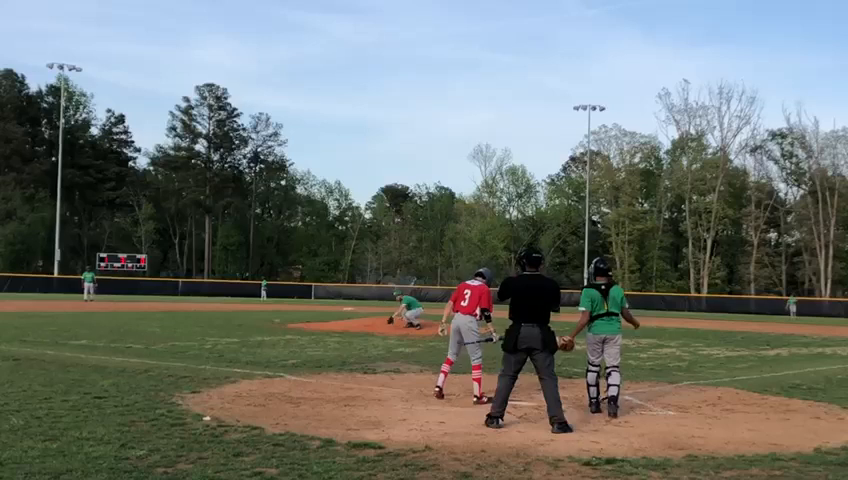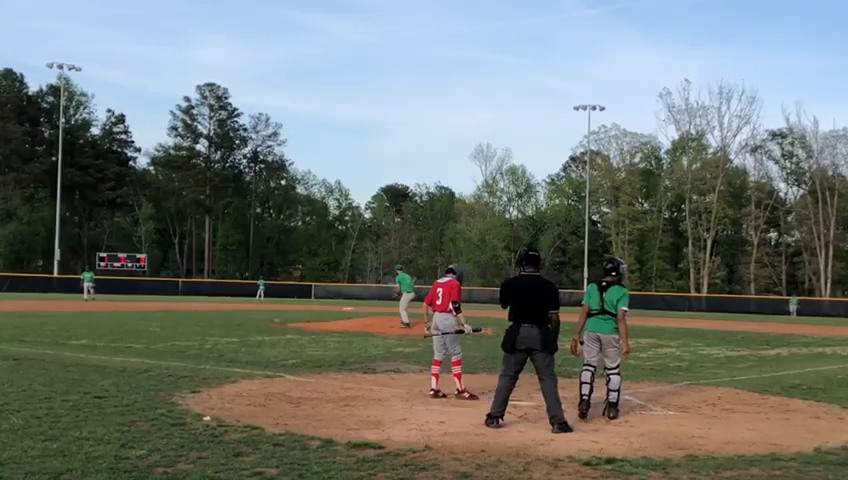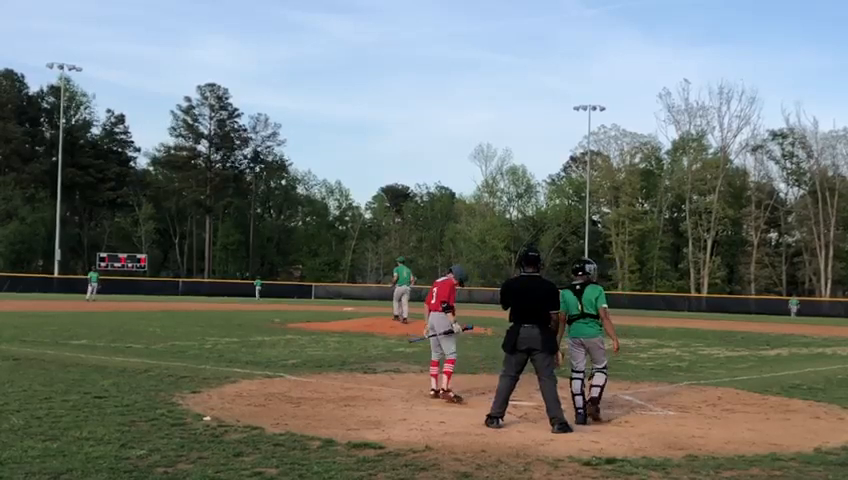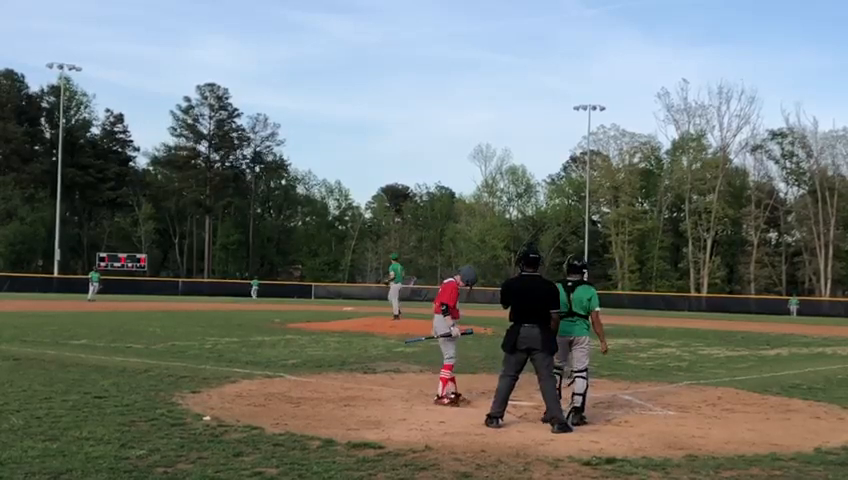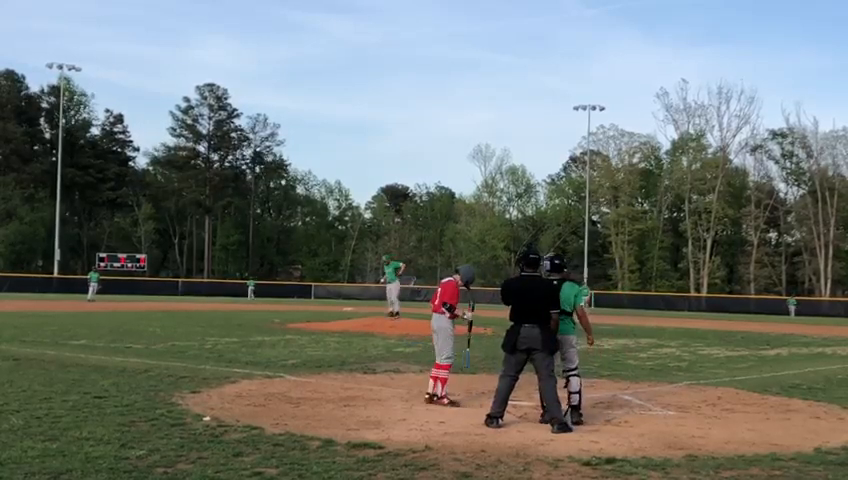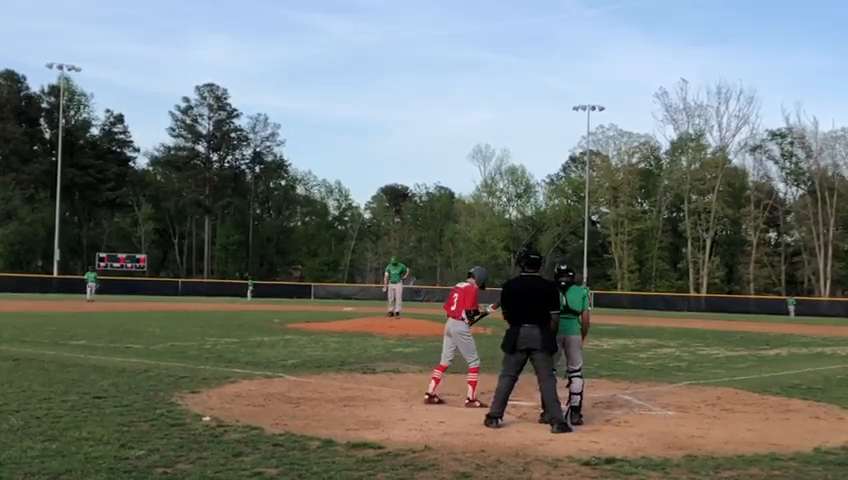
dt=0.7s
person 1, frame 1
left shoulder: (512, 282)
right shoulder: (550, 285)
left elbow: (500, 297)
right elbow: (556, 307)
left hip: (517, 333)
right hip: (541, 334)
left knee: (507, 375)
right knee: (548, 378)
left ankle: (495, 417)
right ankle: (557, 422)
person 1, frame 2
left shoulder: (510, 284)
right shoulder: (549, 286)
left elbow: (503, 305)
right elbow: (554, 318)
right wrist: (553, 339)
left hip: (517, 333)
right hip: (540, 335)
left knee: (507, 376)
right knee: (548, 378)
left ankle: (495, 417)
right ankle: (557, 422)
person 1, frame 3
left shoulder: (510, 284)
right shoulder: (549, 287)
left elbow: (504, 306)
right elbow: (555, 318)
right wrist: (553, 340)
left hip: (518, 334)
right hip: (541, 335)
left knee: (508, 376)
right knee: (547, 379)
left ankle: (495, 417)
right ankle: (557, 422)
person 1, frame 4
left shoulder: (510, 284)
right shoulder: (549, 286)
left elbow: (504, 305)
right elbow: (554, 317)
right wrist: (550, 337)
left hip: (517, 334)
right hip: (541, 335)
left knee: (507, 376)
right knee: (547, 378)
left ankle: (495, 417)
right ankle: (557, 421)
person 1, frame 5
left shoulder: (510, 284)
right shoulder: (548, 286)
right elbow: (555, 318)
right wrist: (551, 338)
left hip: (518, 334)
right hip: (541, 335)
left knee: (508, 376)
right knee: (547, 379)
left ankle: (495, 417)
right ankle: (557, 421)
person 1, frame 6
left shoulder: (510, 285)
right shoulder: (549, 287)
left elbow: (506, 315)
right elbow: (554, 318)
right wrist: (550, 338)
left hip: (517, 334)
right hip: (541, 335)
left knee: (507, 376)
right knee: (547, 379)
left ankle: (494, 417)
right ankle: (557, 421)
person 2, frame 1
left shoulder: (588, 291)
right shoulder: (618, 290)
left elbow: (585, 318)
right elbow: (625, 314)
left wrist: (572, 336)
right wrist: (635, 323)
left hip: (595, 333)
right hip: (614, 332)
left knee: (593, 367)
right knee: (613, 367)
left ankle: (594, 403)
right ankle: (612, 402)
person 2, frame 2
left shoulder: (592, 287)
right shoulder: (621, 291)
left elbow: (584, 312)
right elbow: (620, 318)
left wrist: (577, 334)
right wrist: (625, 342)
left hip: (591, 331)
right hip: (610, 332)
left knee: (588, 366)
right knee: (613, 369)
left ankle: (584, 401)
right ankle: (612, 407)
person 2, frame 3
left shoulder: (565, 293)
right shoulder: (596, 289)
left elbow: (561, 320)
right elbow: (604, 316)
right wrist: (614, 338)
left hip: (574, 336)
right hip: (593, 334)
left knee: (577, 373)
right knee: (600, 369)
left ankle: (580, 413)
right ankle: (593, 403)
person 2, frame 4
left shoulder: (556, 287)
right shoulder: (589, 290)
right elbow: (595, 318)
right wrist: (603, 341)
left hip: (560, 333)
right hip: (580, 334)
left knee: (557, 369)
right knee: (581, 373)
right ankle: (577, 413)
person 2, frame 5
right shoulder: (573, 287)
right elbow: (581, 314)
right wrist: (589, 333)
right hip: (567, 333)
right knee: (572, 372)
left ankle: (547, 412)
right ankle: (575, 412)
person 2, frame 6
right shoulder: (581, 291)
right elbow: (586, 318)
right wrist: (583, 336)
right hip: (573, 333)
right knee: (575, 373)
right ankle: (575, 412)
person 3, frame 1
left shoulder: (462, 285)
right shoulder: (485, 289)
left elbow: (450, 303)
right elbow: (485, 313)
left wrist: (443, 322)
right wrist: (492, 331)
left hip: (456, 319)
right hip: (469, 322)
left knee: (452, 355)
right knee: (476, 359)
left ankle: (439, 386)
right ankle: (478, 396)
person 3, frame 2
left shoulder: (436, 284)
right shoulder: (455, 284)
left elbow: (426, 305)
right elbow: (456, 305)
left wrist: (427, 322)
right wrist: (464, 324)
left hip: (436, 318)
right hip: (448, 319)
left knee: (438, 355)
right knee: (456, 355)
left ankle: (434, 389)
right ankle: (460, 390)
person 3, frame 3
left shoulder: (436, 283)
right shoulder: (449, 283)
left elbow: (427, 305)
right elbow: (445, 305)
left wrist: (427, 324)
right wrist: (454, 323)
left hip: (432, 318)
right hip: (443, 319)
left knee: (436, 355)
right knee: (451, 355)
left ankle: (434, 389)
right ankle: (445, 389)
person 3, frame 4
left shoulder: (447, 283)
right shoulder: (452, 285)
left elbow: (436, 304)
right elbow: (444, 307)
right wrist: (453, 326)
left hip: (439, 321)
right hip: (445, 323)
left knee: (449, 358)
right knee: (449, 359)
left ankle: (453, 393)
right ankle: (441, 396)
person 3, frame 5
left shoulder: (444, 282)
right shoulder: (452, 284)
left elbow: (433, 303)
right elbow: (447, 306)
right wrist: (464, 315)
left hip: (436, 320)
right hip: (444, 322)
left knee: (440, 358)
right knee: (447, 359)
left ankle: (431, 393)
right ankle: (440, 396)
person 3, frame 6
left shoulder: (457, 287)
right shoulder: (472, 290)
left elbow: (446, 307)
right elbow: (471, 313)
right wrist: (486, 310)
left hip: (449, 324)
right hip: (461, 327)
left knee: (445, 361)
right knee: (474, 362)
left ankle: (430, 394)
right ankle: (471, 399)
